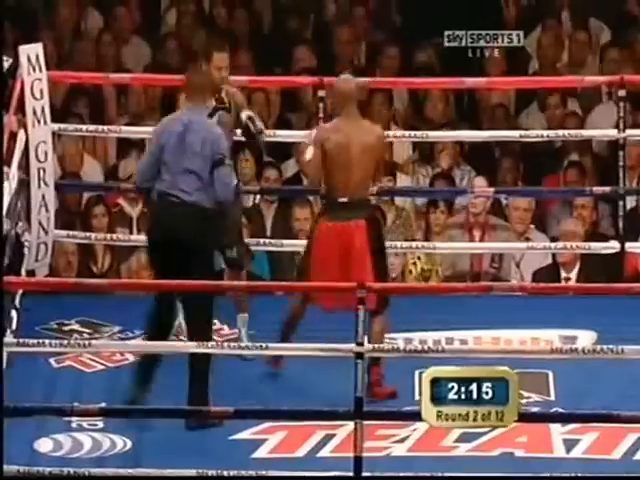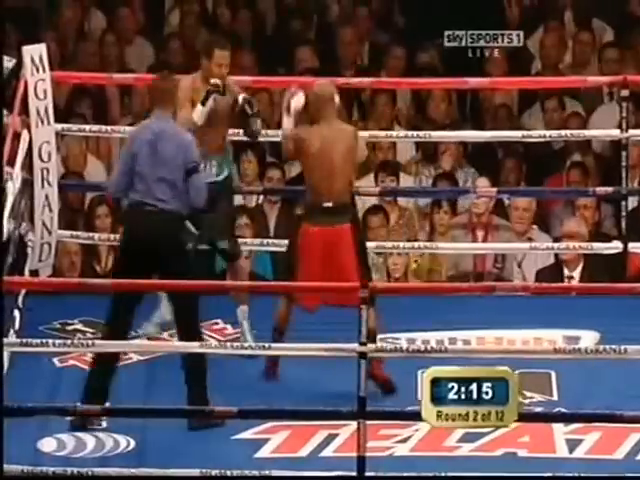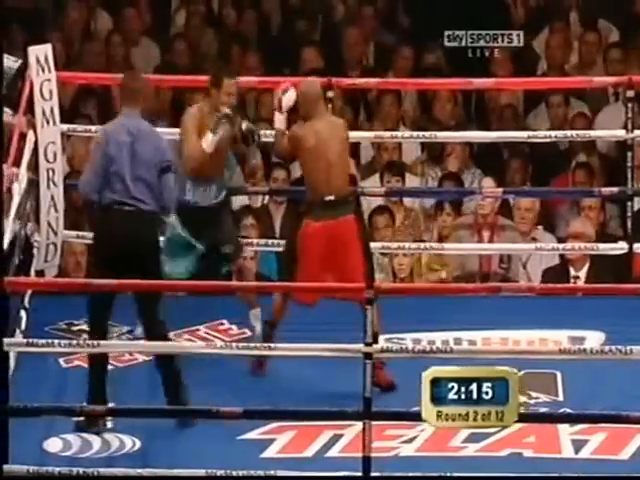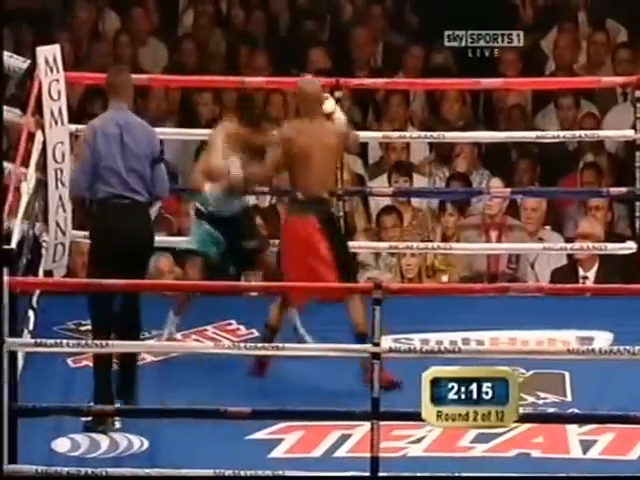
dt=0.2s
person 1, frame 1
left shoulder: (165, 127)
right shoulder: (214, 133)
left elbow: (143, 179)
right elbow: (225, 194)
right wrist: (219, 195)
left hip: (163, 218)
right hip: (196, 222)
left knee: (162, 305)
right knee: (199, 317)
left ankle: (141, 383)
right ankle: (198, 407)
person 1, frame 2
left shoulder: (135, 136)
right shoulder: (185, 140)
left elbow: (115, 189)
right elbow: (196, 200)
left hip: (136, 227)
right hip: (168, 231)
left knee: (119, 318)
right knee: (187, 321)
left ankle: (93, 405)
right ankle: (198, 407)
person 1, frame 3
left shoulder: (107, 134)
right shoulder: (157, 139)
left elbow: (88, 191)
right elbow: (170, 198)
left hip: (112, 226)
right hip: (145, 228)
left knee: (100, 319)
right knee: (152, 318)
left ankle: (96, 409)
right ankle: (176, 399)
person 1, frame 4
left shoulder: (94, 129)
right shoulder: (146, 131)
left elbow: (78, 188)
right elbow: (161, 189)
left hip: (108, 220)
right hip: (140, 221)
left knee: (102, 314)
right knee: (129, 309)
left ankle: (104, 408)
right ankle: (127, 393)
person 2, frame 1
left shoulder: (323, 133)
right shoulder: (375, 134)
left elbow: (311, 178)
left wrist: (310, 152)
left hip: (330, 218)
right hip: (361, 218)
left knee: (306, 289)
right knee: (377, 302)
left ankle: (279, 353)
right ankle: (374, 379)
person 2, frame 2
left shoulder: (302, 135)
right shoulder: (352, 134)
left elbow: (287, 154)
left wrist: (289, 114)
right wrist: (336, 108)
left hip: (313, 222)
right hip: (344, 221)
left knee: (291, 290)
right knee: (364, 295)
left ankle: (273, 360)
right ankle: (375, 363)
person 2, frame 3
left shoulder: (299, 133)
right shoulder: (341, 125)
left elbow: (281, 151)
left wrist: (281, 111)
left hip: (315, 217)
right hip: (345, 215)
right knee: (365, 293)
left ankle: (261, 354)
right ankle: (376, 368)
person 2, frame 4
left shoulder: (288, 131)
right shoulder: (338, 131)
left elbow: (266, 173)
right elbow: (349, 142)
left wrist: (243, 174)
right wrist: (336, 112)
left hip: (295, 215)
right hip: (320, 215)
left knee: (288, 290)
right knee: (351, 289)
left ankle: (262, 358)
right ankle: (371, 363)
person 3, frame 1
left shoulder: (236, 97)
left elbow: (256, 145)
left wrist: (253, 126)
right wrist: (211, 118)
left knee: (238, 262)
left ankle: (242, 332)
right ankle: (180, 321)
person 3, frame 2
left shoulder: (232, 91)
right shoulder: (186, 86)
left elbow: (254, 132)
right elbow: (181, 130)
left wrist: (249, 112)
right wrist: (205, 102)
left hip: (219, 177)
left knee: (233, 255)
left ankle: (244, 327)
right ankle: (163, 312)
person 3, frame 3
left shoulder: (234, 119)
right shoulder: (193, 115)
right elbow: (190, 164)
left wrist: (249, 139)
right wrist: (214, 132)
left hip: (217, 200)
right hip: (187, 202)
left knee: (238, 266)
right knee: (170, 272)
left ankle: (258, 328)
person 3, frame 4
left shoulder: (260, 140)
right shoulder: (224, 134)
right elbow: (197, 181)
left hip: (238, 211)
right hip: (210, 212)
left knee: (268, 265)
right knee: (193, 279)
right ankle: (170, 328)
